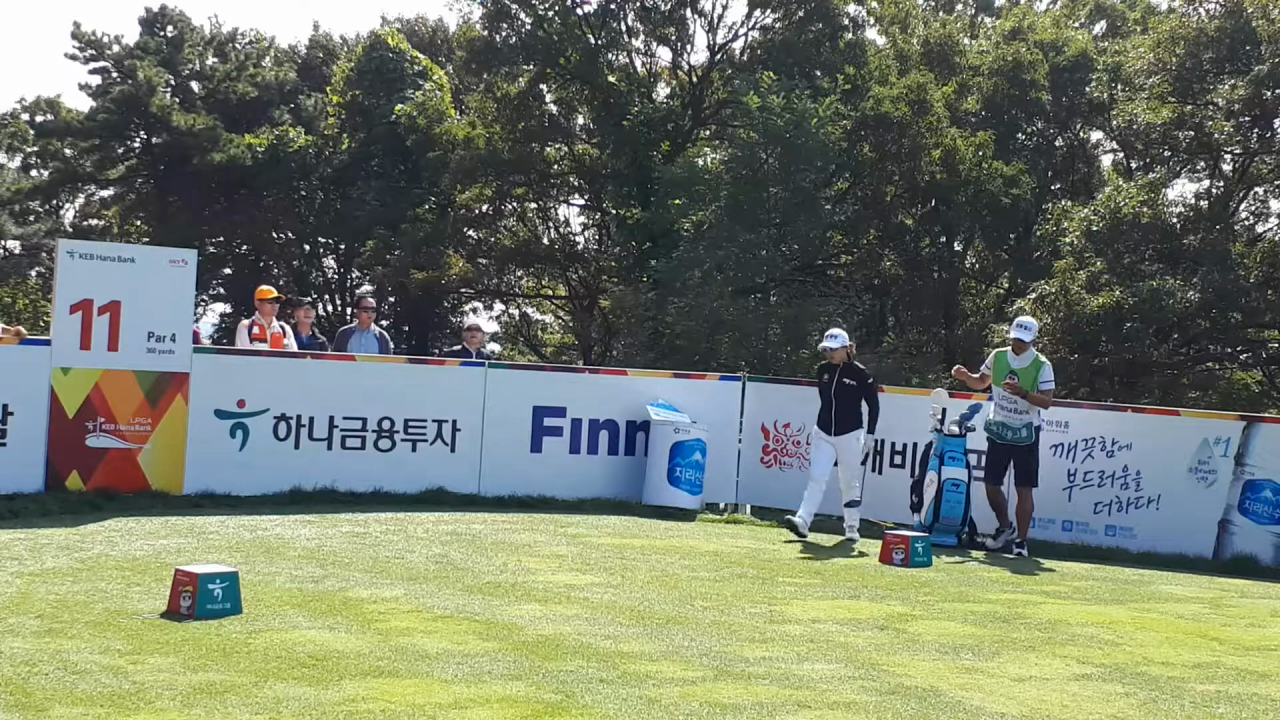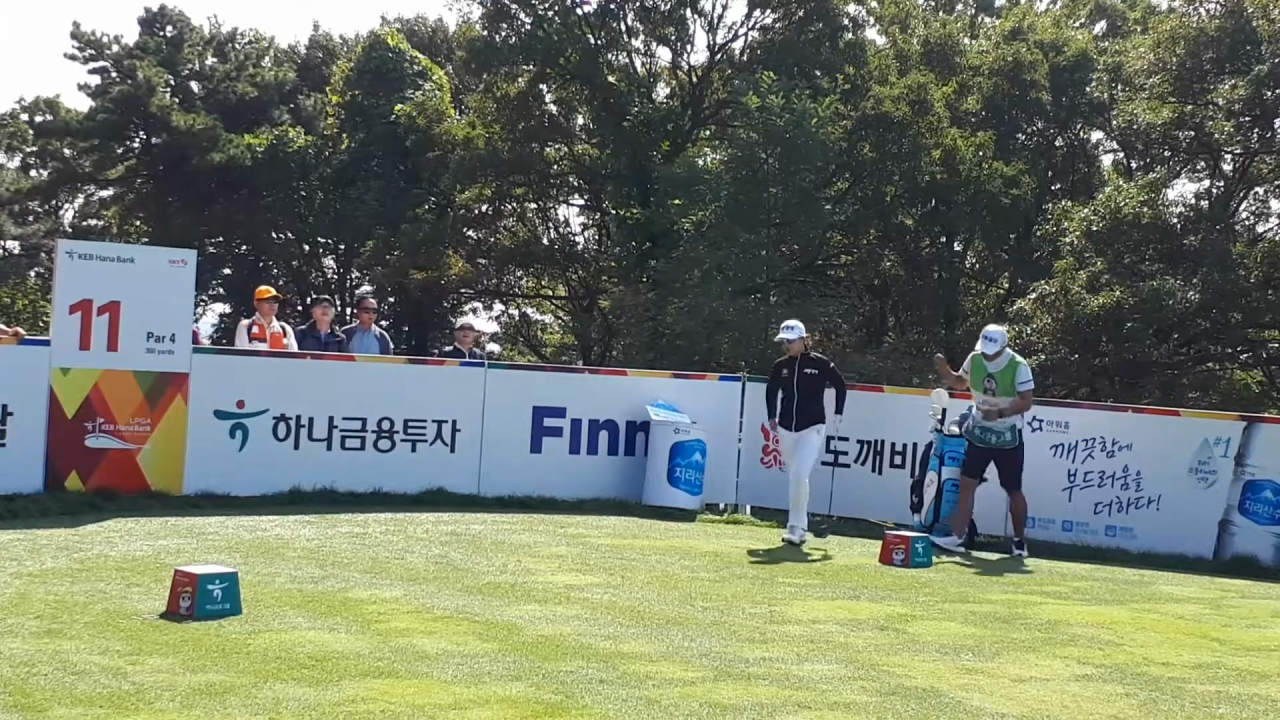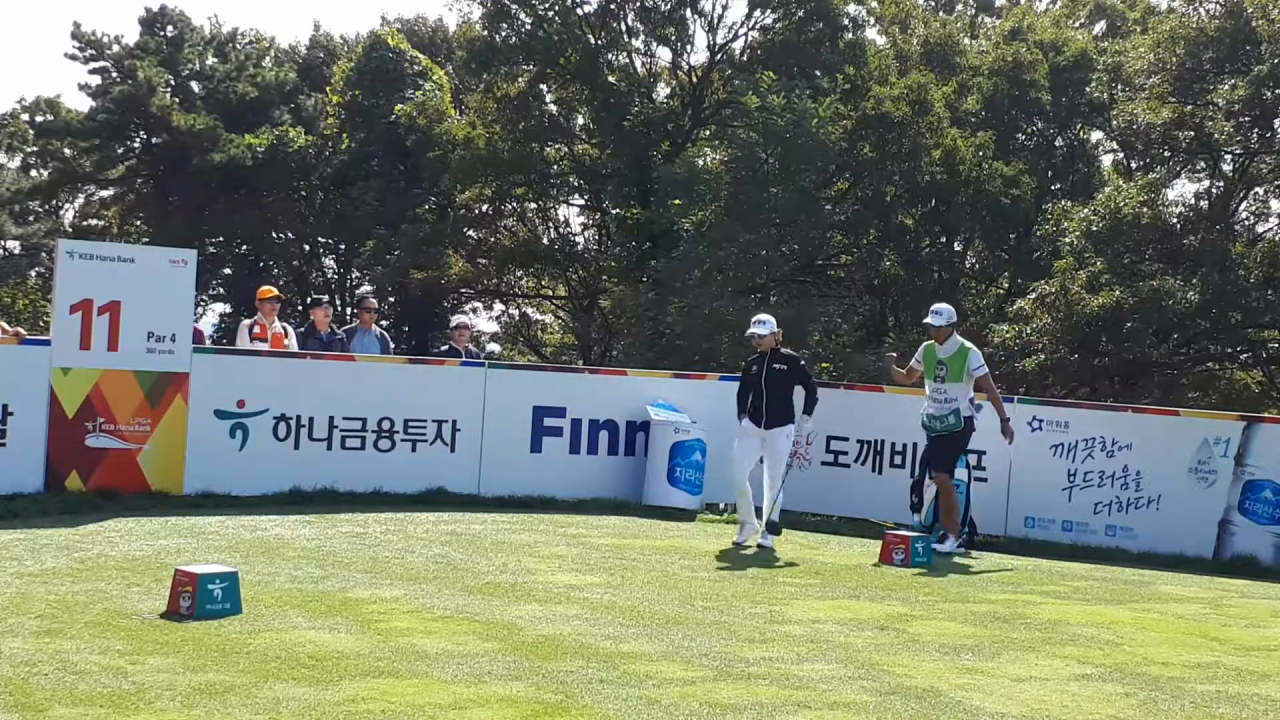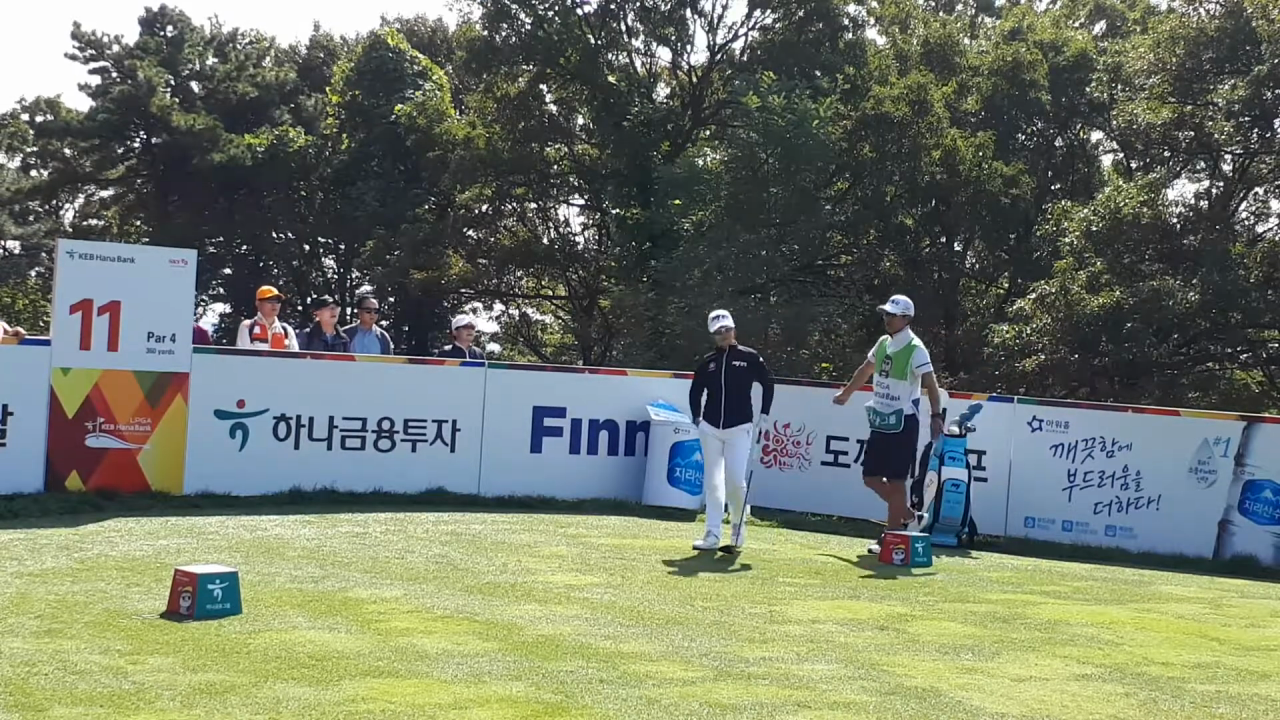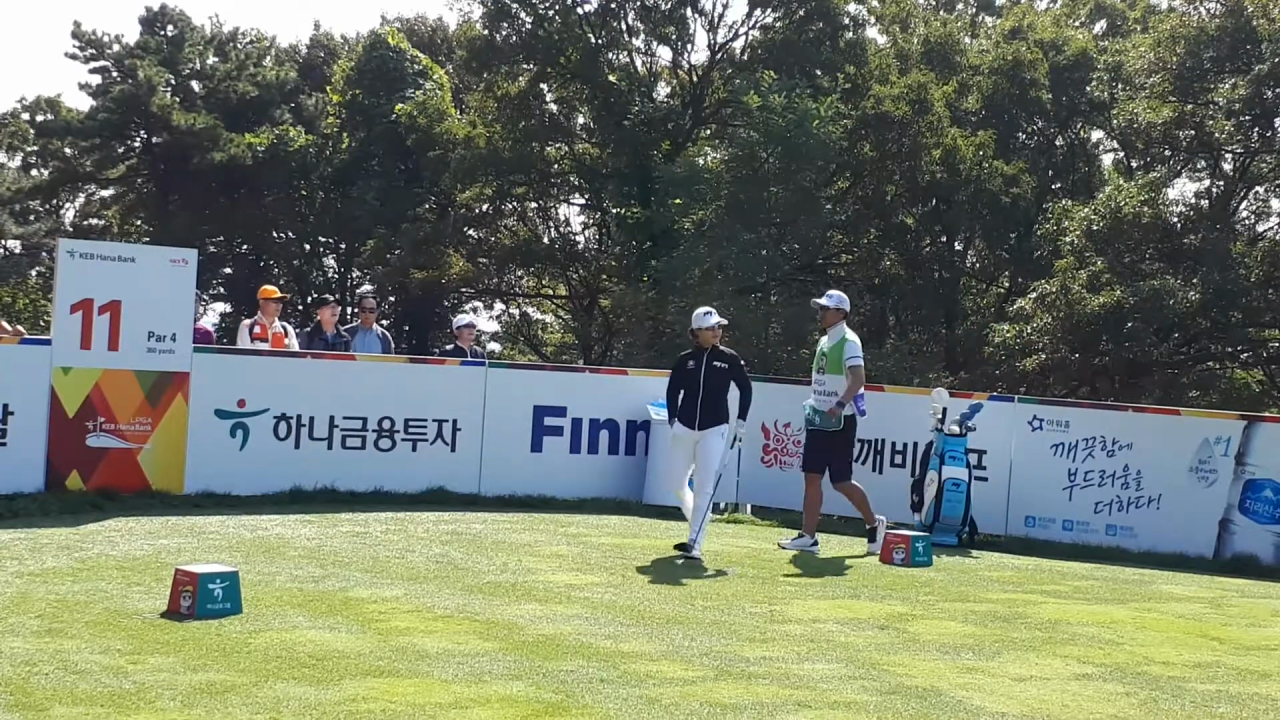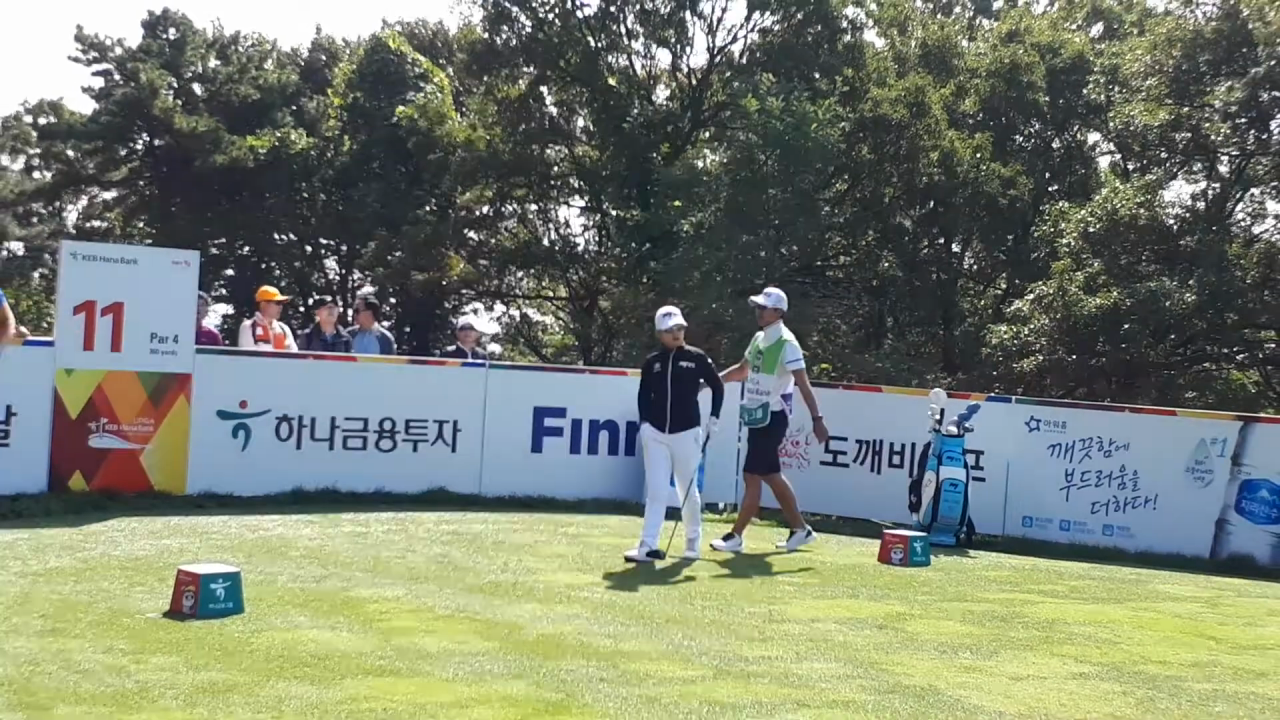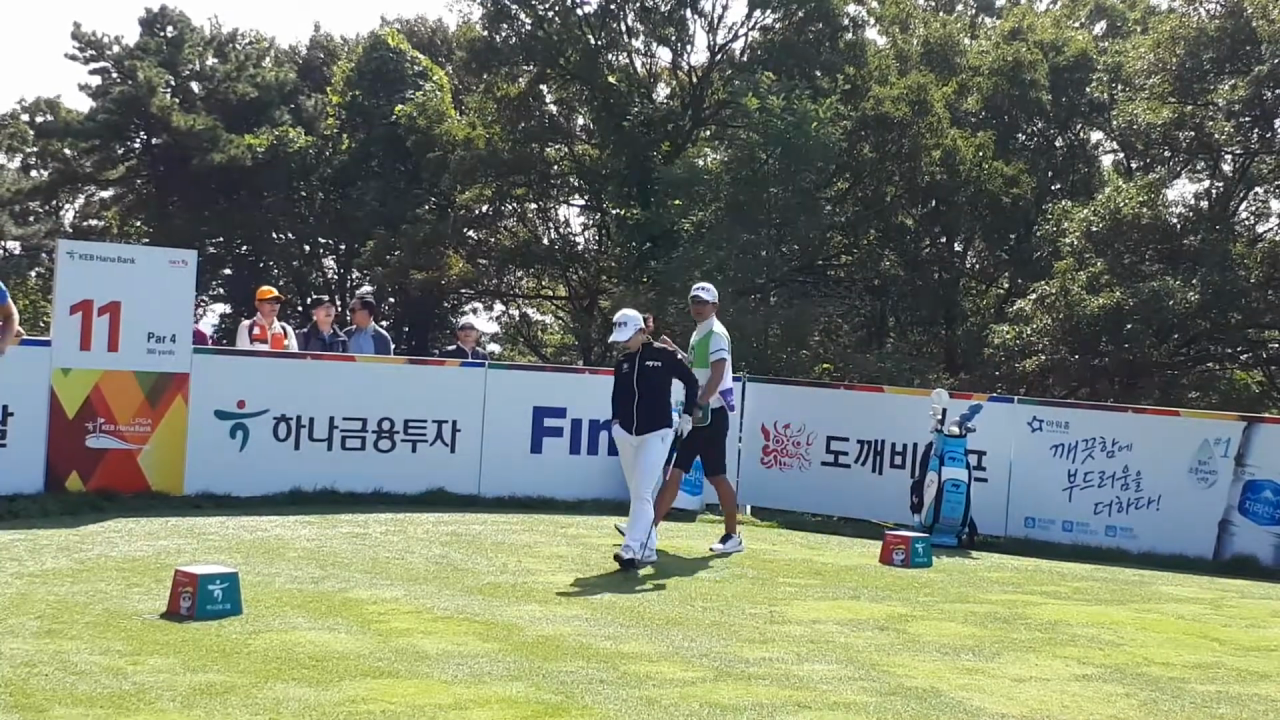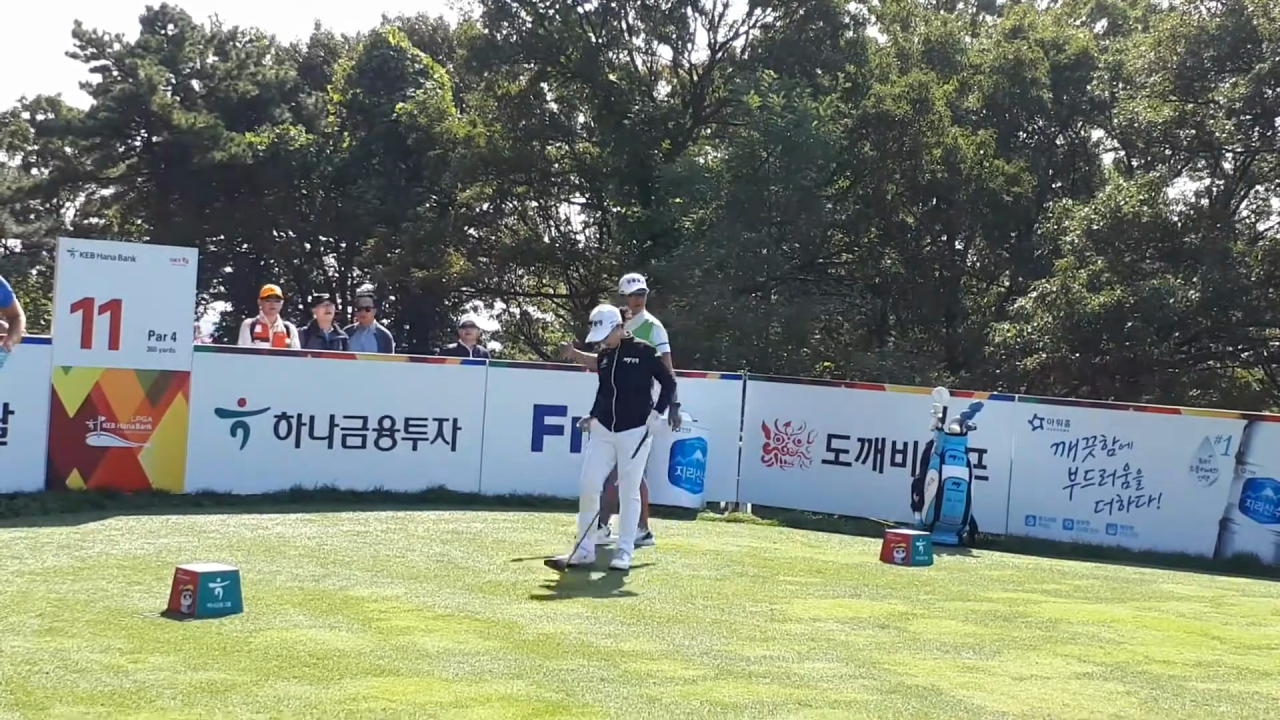
dt=0.5s
person 1, frame 1
left shoulder: (1041, 365)
right shoulder: (997, 357)
left elbow: (1047, 401)
right elbow: (981, 382)
left wrist: (1023, 393)
right wrist: (965, 376)
left hip: (1026, 434)
right hip: (998, 431)
left knee: (1024, 489)
right knee: (992, 485)
left ankle: (1020, 540)
right ankle: (1005, 527)
person 1, frame 2
left shoulder: (1018, 366)
right shoulder: (974, 359)
left elbow: (1026, 402)
right elbow: (961, 382)
left wrist: (999, 412)
right wrist: (944, 370)
left hip: (1008, 437)
right hip: (979, 433)
left knee: (1013, 490)
right knee: (967, 482)
left ankle: (1019, 539)
right ankle: (955, 536)
person 1, frame 3
left shoulder: (968, 353)
right shoulder: (927, 350)
left elbow: (989, 388)
right elbow: (908, 377)
left wrist: (1004, 420)
right wrist: (892, 368)
left hip: (958, 424)
right hip: (934, 424)
left knee: (940, 477)
right knee: (944, 480)
left ankle: (949, 535)
right ankle: (954, 536)
person 1, frame 4
left shoulder: (915, 349)
right shoulder: (883, 343)
left elbow: (931, 384)
right elbow: (865, 371)
left wrist: (936, 416)
right wrist: (845, 394)
left hip: (903, 424)
right hip: (880, 422)
left knee: (895, 482)
right knee: (871, 478)
right ankle: (910, 519)
person 1, frame 5
left shoulder: (849, 342)
right shoulder: (823, 341)
left elbow: (857, 379)
left wrist: (838, 406)
left hip: (840, 421)
right hip: (818, 420)
left knee: (840, 481)
right knee: (812, 477)
left ankle: (873, 523)
right ankle: (807, 535)
person 1, frame 6
left shoulder: (786, 343)
right shoulder: (759, 338)
left elbow: (803, 383)
right elbow: (743, 369)
left wrist: (816, 419)
left hip: (772, 418)
right hip: (758, 418)
left knee: (752, 476)
right knee: (772, 477)
left ankle: (735, 536)
right ankle: (800, 529)
person 1, frame 7
left shoulder: (716, 334)
right shoulder: (697, 333)
left elbow: (717, 376)
left wrist: (696, 404)
left hip: (711, 415)
right hip: (694, 415)
left knee: (716, 476)
right knee: (672, 471)
left ankle: (733, 535)
person 1, frame 8
left shoulder: (653, 327)
left elbow: (667, 369)
left wrist: (673, 405)
right wrist: (577, 355)
left ankle: (604, 526)
right ankle: (642, 529)
person 2, frame 1
left shoulder: (860, 374)
right shoulder: (823, 369)
left elbow: (873, 405)
left wrist: (869, 434)
left hip: (849, 435)
right hip: (822, 433)
left knee: (850, 483)
right knee: (816, 478)
left ankle: (852, 526)
right ankle: (802, 521)
person 2, frame 2
left shoulder: (820, 363)
right shoulder: (781, 366)
left elbow: (840, 386)
right elbow: (771, 390)
left wrist: (837, 414)
right wrist: (772, 416)
left hip: (811, 429)
right hip: (786, 429)
left knee: (800, 475)
right knee: (793, 480)
left ankle: (798, 526)
right ankle: (798, 528)
person 2, frame 3
left shoulder: (791, 360)
right shoulder: (752, 364)
left elbow: (811, 388)
right elbow: (743, 392)
left wrist: (806, 417)
right wrist: (743, 417)
left hip: (781, 429)
right hip: (753, 426)
left knee: (775, 482)
right knee: (738, 475)
left ankle: (768, 532)
right ankle: (748, 524)
person 2, frame 4
left shoulder: (749, 357)
right shoulder: (707, 362)
left elbow: (768, 384)
right elbow: (695, 392)
left wrist: (764, 415)
right wrist: (697, 418)
left hip: (740, 428)
right hip: (710, 428)
left knee: (735, 480)
right knee: (712, 482)
left ankle: (737, 524)
right ankle: (712, 535)
person 2, frame 5
left shoulder: (730, 359)
right shoulder: (685, 359)
left elbow: (746, 389)
right elbow: (673, 390)
left wrist: (741, 420)
right wrist: (673, 419)
left hip: (714, 430)
right hip: (684, 429)
left knee: (704, 487)
right knee: (677, 482)
left ankle: (696, 543)
right ankle: (697, 523)
person 2, frame 6
left shoulder: (696, 358)
right shoulder: (652, 362)
left elbow: (718, 387)
right elbow: (644, 394)
left wrist: (714, 418)
right wrist: (644, 422)
left hip: (687, 432)
right hip: (655, 433)
left knee: (687, 490)
right knee: (656, 490)
left ankle: (693, 541)
right ankle: (648, 546)
person 2, frame 7
left shoulder: (665, 356)
right shoulder: (622, 362)
left elbow: (692, 383)
left wrist: (688, 414)
right wrist: (615, 420)
left hip: (657, 433)
right hip: (625, 433)
left knee: (642, 493)
right knee: (638, 493)
left ankle: (632, 549)
right ankle: (647, 547)
person 2, frame 8
left shoulder: (644, 351)
right shoulder: (604, 357)
left elbow: (669, 383)
left wrist: (658, 413)
right wrist: (593, 416)
left hip: (634, 431)
right hip: (603, 429)
left knee: (629, 492)
right knee: (589, 485)
left ankle: (625, 551)
right ankle: (584, 548)
